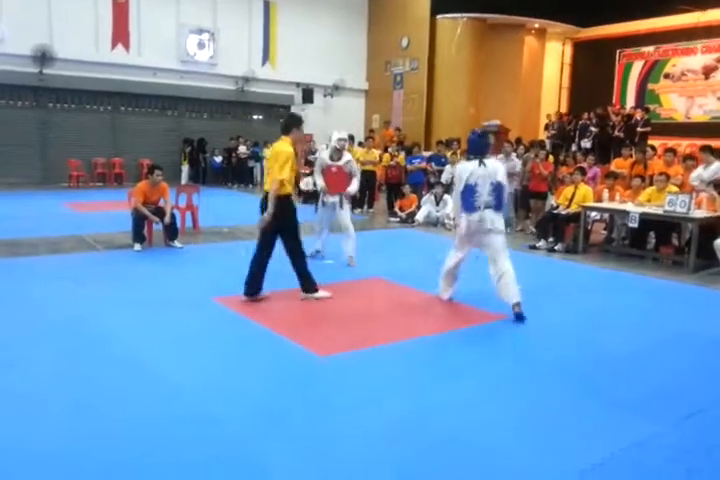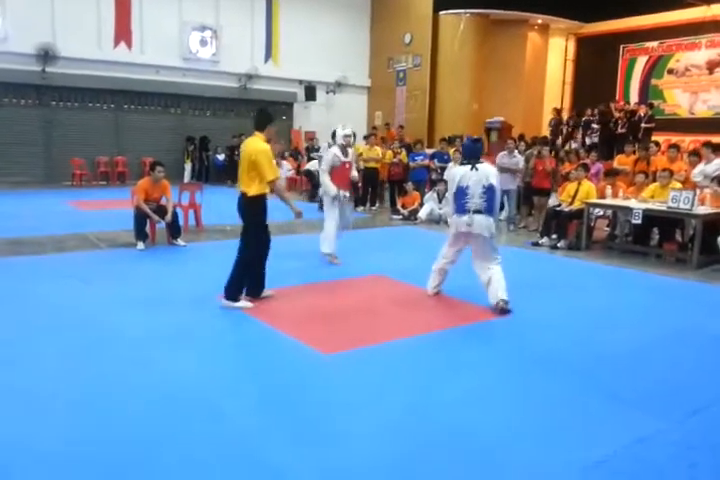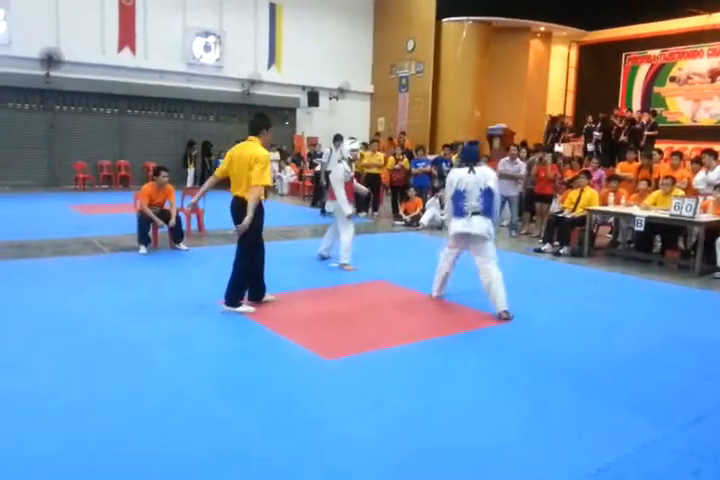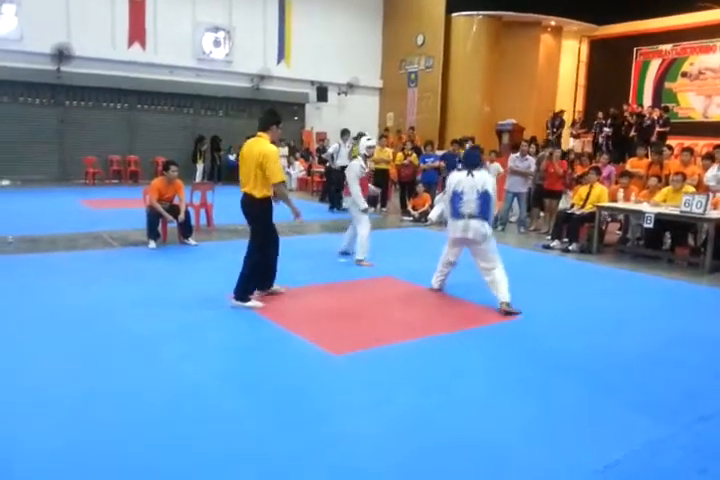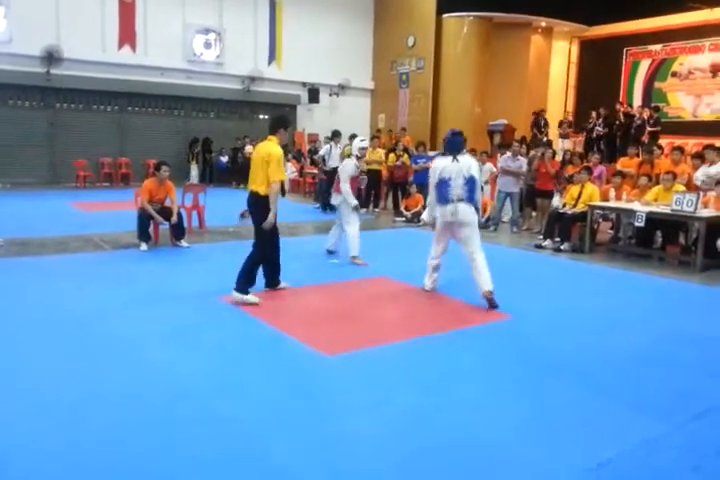
dt=0.5s
person 1, frame 1
left shoulder: (276, 146)
right shoulder: (286, 150)
right elbow: (276, 181)
right wrist: (270, 210)
left hip: (270, 201)
right hip: (281, 203)
left knee: (265, 246)
right knee: (295, 247)
left ankle: (251, 290)
right ankle: (309, 289)
person 1, frame 2
left shoulder: (248, 143)
right shoulder: (262, 148)
right elbow: (274, 182)
left wrist: (274, 154)
right wrist: (292, 206)
left hip: (246, 199)
right hip: (254, 202)
left knee: (259, 245)
right knee: (250, 248)
left ankle: (255, 289)
right ankle: (232, 295)
person 1, frame 3
left shoulder: (237, 149)
right shoulder: (261, 154)
left elbow: (216, 176)
right elbow: (256, 187)
left wrist: (197, 197)
right wrist: (250, 216)
left hip: (237, 203)
right hip: (249, 207)
left knee: (255, 250)
right knee: (246, 253)
left ankle: (257, 293)
right ankle: (232, 301)
person 1, frame 4
left shoulder: (248, 145)
right shoulder: (269, 150)
right elbow: (278, 185)
right wrist: (293, 208)
left hip: (248, 199)
right hip: (260, 203)
left knee: (270, 241)
right knee: (257, 249)
left ankle: (265, 284)
right ankle: (241, 296)
person 1, frame 5
left shoulder: (261, 146)
right shoulder: (276, 151)
right elbow: (274, 185)
left wrist: (249, 206)
right wrist: (272, 212)
left hip: (255, 197)
right hip: (263, 200)
left knee: (271, 241)
right knee: (262, 245)
left ankle: (273, 281)
right ankle: (241, 289)
person 2, frame 1
left shoulder: (461, 168)
right shoulder: (497, 166)
left elbow: (458, 199)
right elbow: (503, 196)
right wrist: (498, 216)
left hip: (469, 220)
right hip: (492, 220)
left knee: (455, 257)
right knee: (502, 263)
left ankle: (445, 293)
right ankle: (516, 305)
person 2, frame 2
left shoulder: (454, 172)
right shoulder: (491, 171)
left elbow: (452, 200)
right elbow: (496, 201)
right wrist: (491, 220)
left hip: (460, 222)
right hip: (483, 223)
left knee: (446, 256)
right knee: (491, 264)
left ankle: (433, 288)
right ankle: (500, 300)
person 2, frame 3
left shoulder: (453, 175)
right shoulder: (490, 174)
left elbow: (449, 204)
right elbow: (495, 204)
right wrist: (492, 225)
left hip: (458, 225)
right hip: (481, 225)
left knee: (447, 261)
right knee: (489, 267)
left ankle: (436, 292)
right ankle: (502, 309)
person 2, frame 4
left shoulder: (453, 177)
right shoulder: (488, 178)
left elbow: (447, 206)
right elbow: (491, 208)
right wrist: (486, 224)
left hip: (457, 226)
right hip: (479, 228)
left knee: (448, 258)
right knee: (493, 266)
left ankle: (436, 283)
right ankle: (504, 302)
person 2, frame 5
left shoulder: (437, 163)
right shoulder: (471, 162)
left elbow: (432, 194)
right elbow: (477, 191)
left wrist: (430, 217)
right wrist: (476, 212)
left hip: (444, 212)
right hip: (466, 211)
left knee: (437, 250)
right knee: (475, 253)
left ankle: (430, 284)
right ankle: (487, 291)
person 3, frame 1
left shoulder: (349, 159)
right shoulder: (323, 156)
left elbow: (357, 176)
right elbow: (317, 173)
left wrist: (351, 189)
right wrist: (320, 185)
left hip: (342, 197)
right hip: (327, 196)
left knee: (346, 225)
right knee: (323, 224)
left ankle: (350, 255)
right ankle: (318, 249)
person 3, frame 2
left shoulder: (350, 153)
right shoulder: (332, 153)
right elbow: (323, 173)
left wrist: (354, 175)
right wrist: (332, 191)
left hip: (345, 192)
right hip: (331, 193)
left knee: (345, 220)
right knee: (332, 220)
left ankle: (328, 246)
right ankle: (328, 252)
person 3, frame 3
left shoulder: (349, 166)
right shoulder: (340, 168)
right elbow: (339, 190)
left wrist: (362, 189)
right wrist: (347, 210)
left hip: (344, 203)
right hip: (338, 203)
left knee: (336, 228)
right knee: (347, 231)
left ankle: (323, 252)
right ankle: (344, 262)
person 3, frame 4
left shoulder: (364, 163)
right shoulder: (355, 164)
right elbow: (353, 187)
left wrist: (372, 189)
right wrist: (363, 205)
left hip: (358, 199)
right hip: (354, 200)
left knee: (356, 226)
right knee: (364, 226)
left ankle: (345, 249)
right ankle: (360, 258)
person 3, frame 5
left shoulder: (355, 163)
right shoulder: (349, 164)
right elbow: (344, 186)
left wrist: (360, 180)
right wrist: (354, 202)
left hip: (343, 198)
right hip: (343, 198)
left knee: (341, 223)
right knee: (352, 224)
left ankle: (331, 247)
right ankle: (354, 255)
